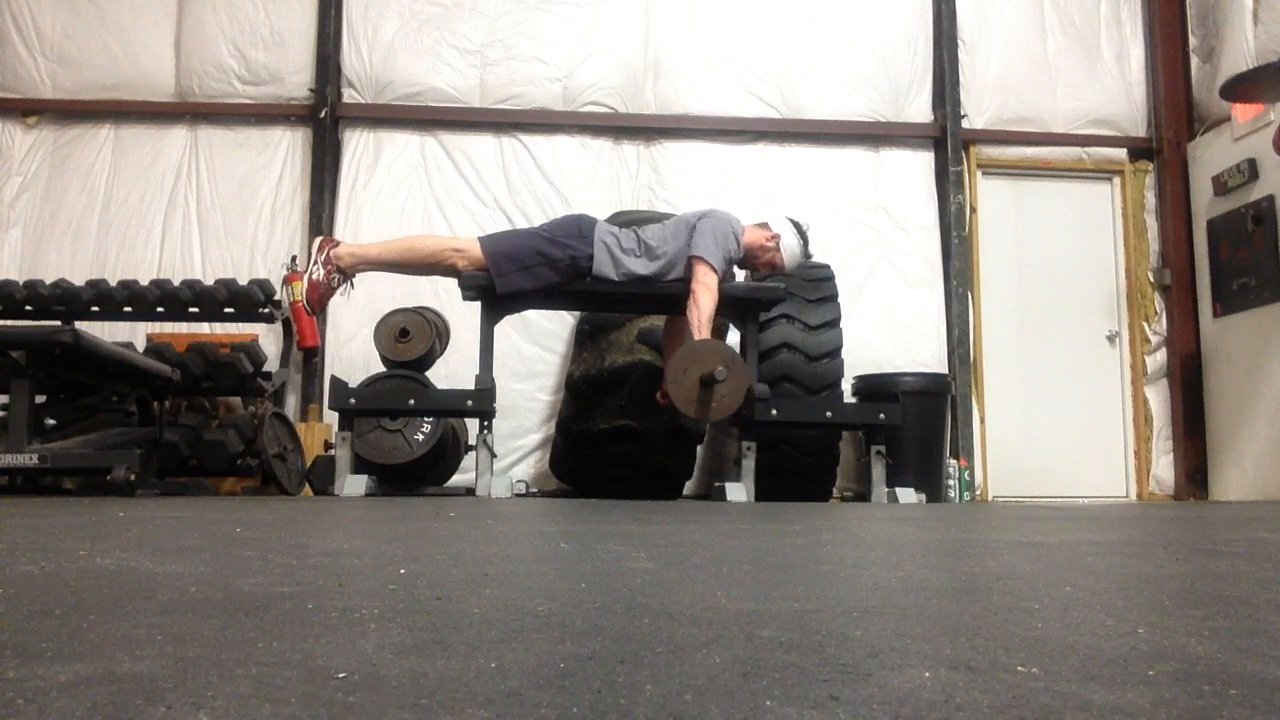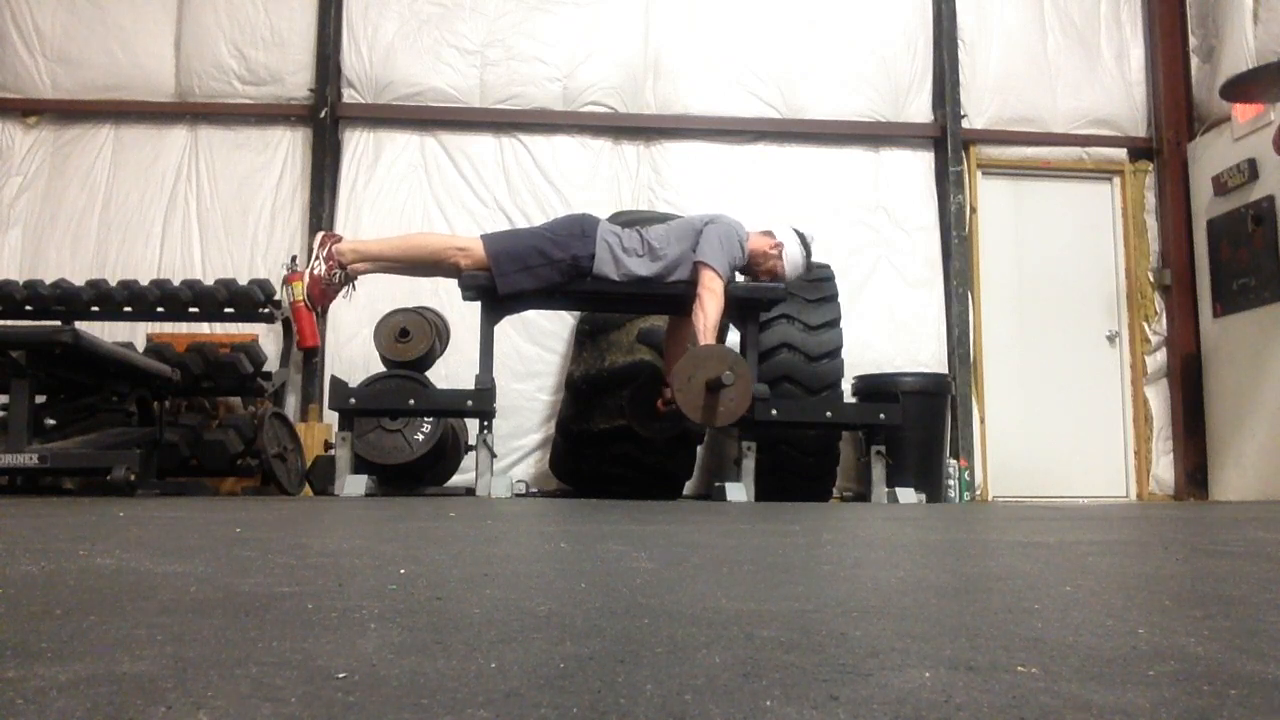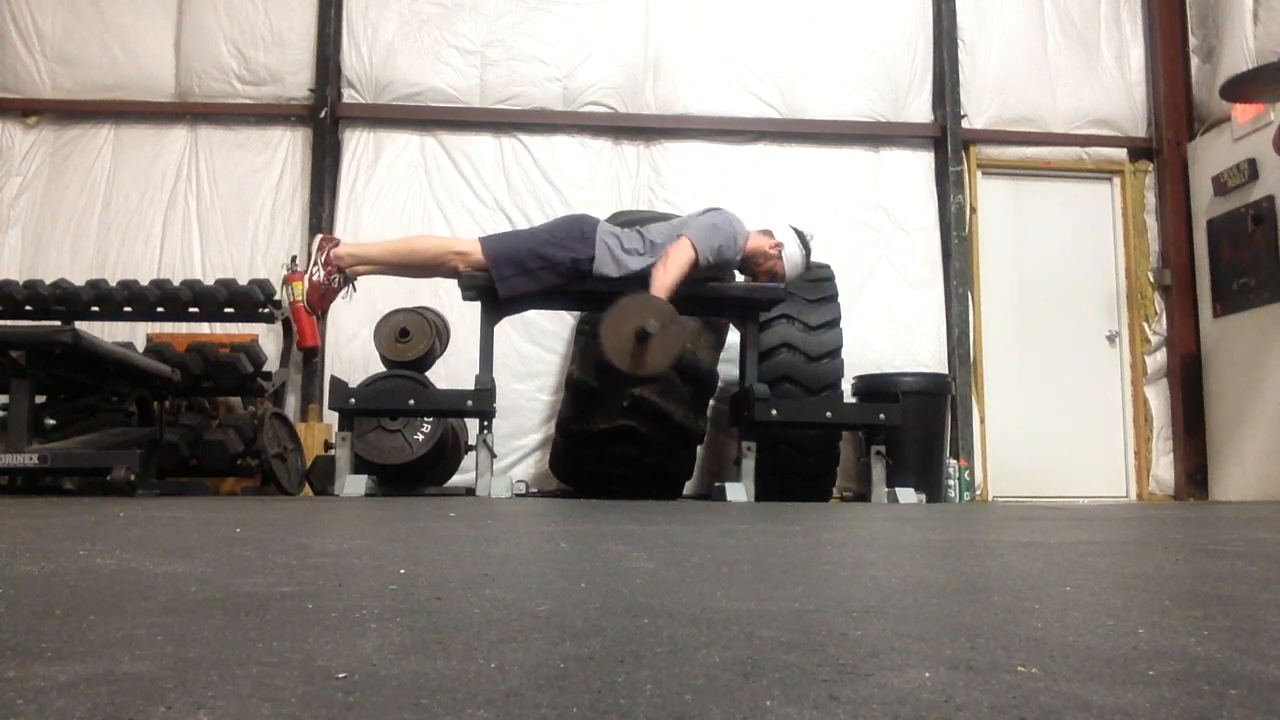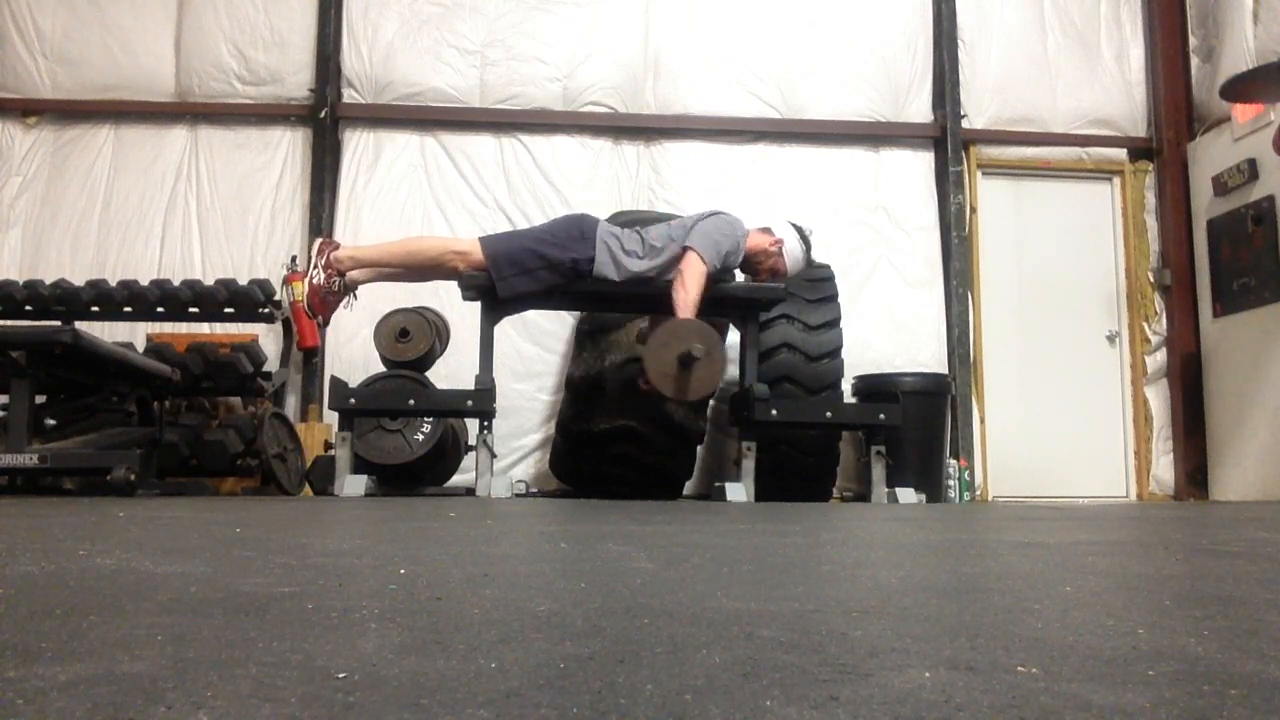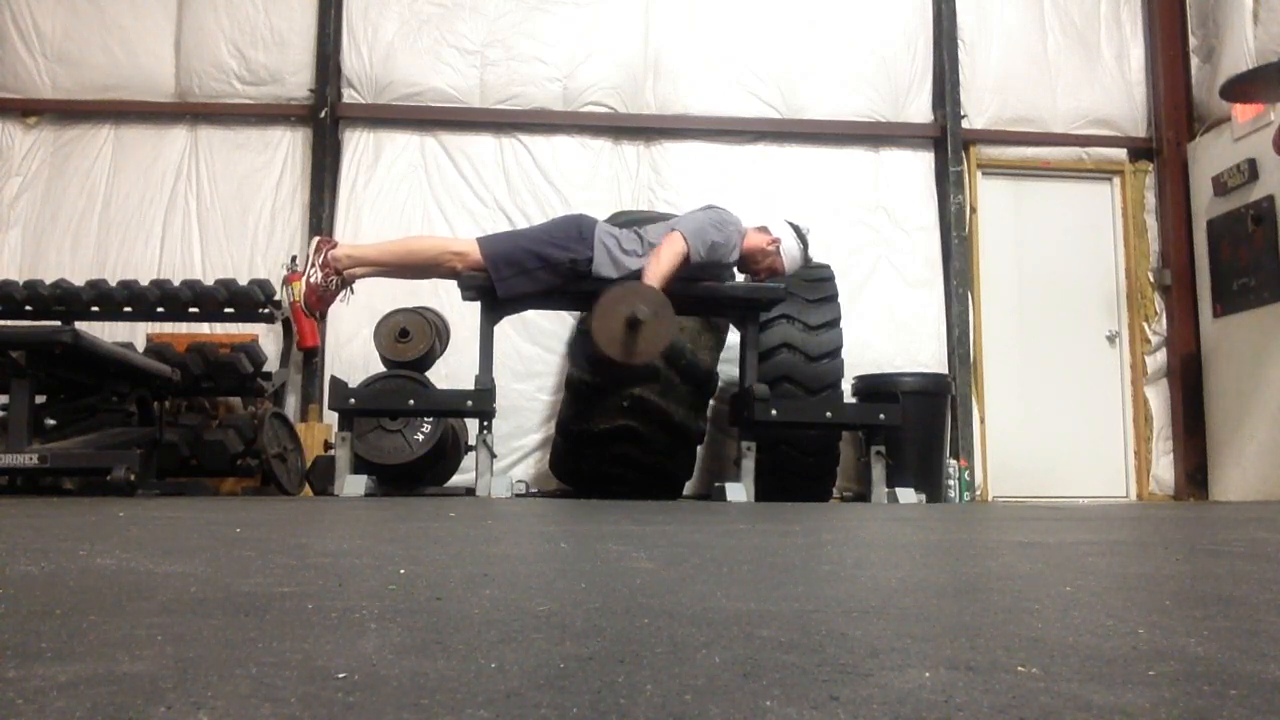
dt=1s
person 1, frame 1
left shoulder: (723, 256)
right shoulder: (723, 226)
left elbow: (679, 314)
right elbow: (701, 291)
left hip: (585, 263)
right hip: (581, 249)
left knee: (461, 262)
right knee: (463, 256)
left ankle: (347, 263)
right ankle: (340, 255)
person 1, frame 2
left shoulder: (720, 256)
right shoulder: (728, 232)
left elbow: (682, 315)
right elbow: (708, 296)
left wrist: (670, 382)
left hip: (586, 264)
right hip: (582, 246)
left knee: (463, 260)
right knee: (464, 254)
left ankle: (350, 267)
right ankle: (342, 251)
person 1, frame 3
left shoulder: (726, 263)
right shoulder: (729, 229)
left elbow: (679, 274)
right elbow: (676, 254)
left hip: (588, 265)
right hip: (583, 249)
left knee: (460, 261)
right knee: (463, 256)
left ankle: (345, 262)
right ankle: (340, 255)
person 1, frame 4
left shoulder: (724, 260)
right shoulder: (727, 228)
left elbow: (667, 291)
right elbow: (687, 275)
left hip: (586, 266)
right hip: (582, 247)
left knee: (460, 263)
right knee: (463, 257)
left ankle: (346, 277)
right ankle: (339, 258)
person 1, frame 5
left shoulder: (723, 263)
right shoulder: (725, 226)
left elbow: (676, 280)
right elbow: (669, 246)
left hip: (586, 272)
right hip: (581, 248)
left knee: (459, 260)
right knee: (461, 256)
left ankle: (341, 274)
right ankle: (338, 257)
